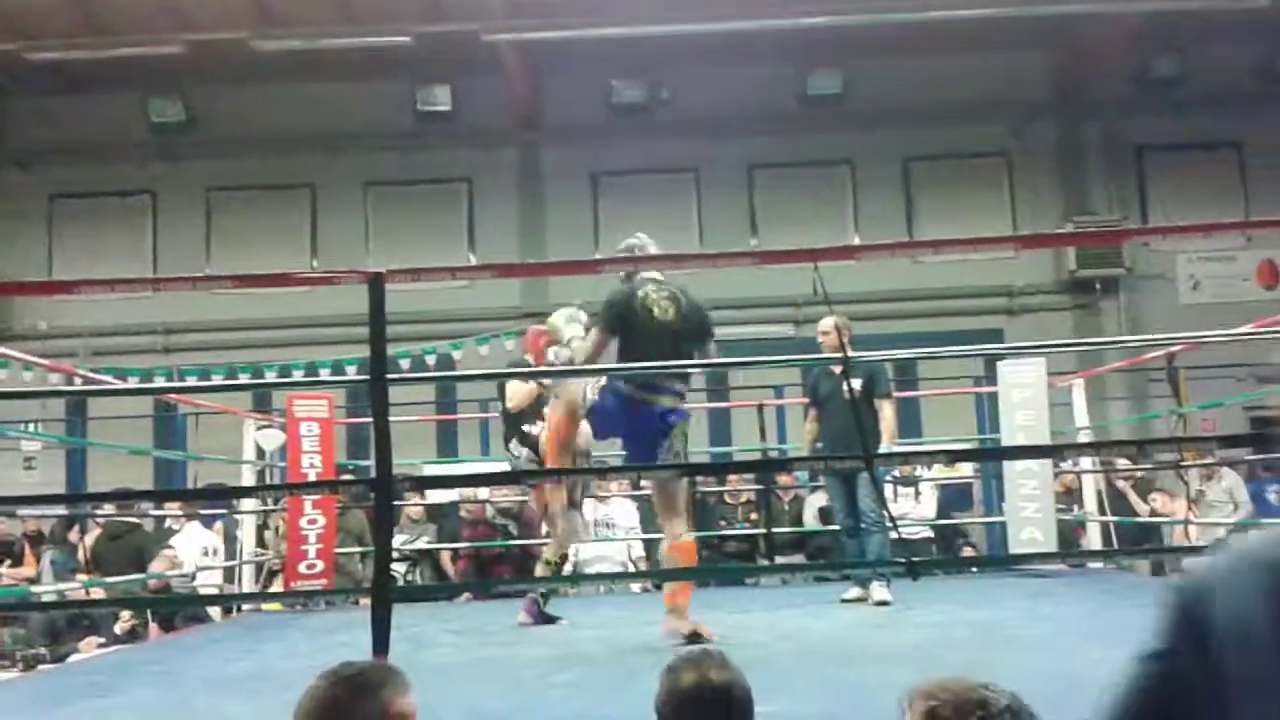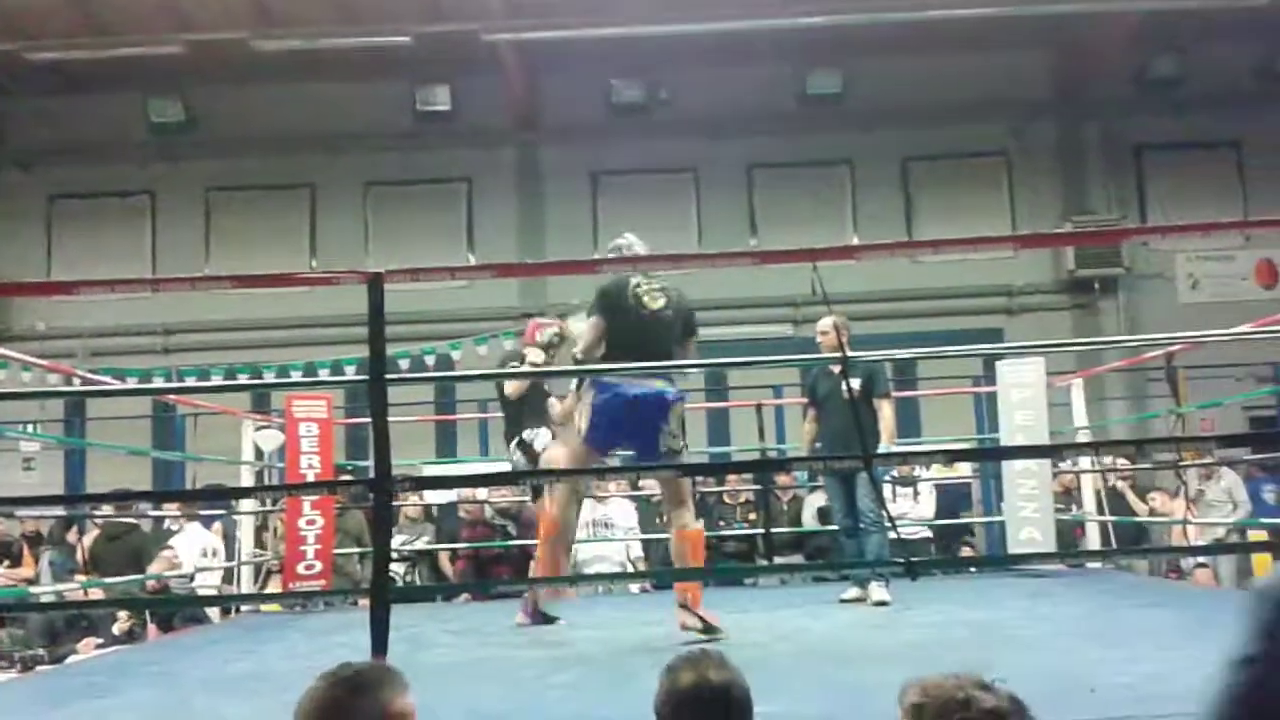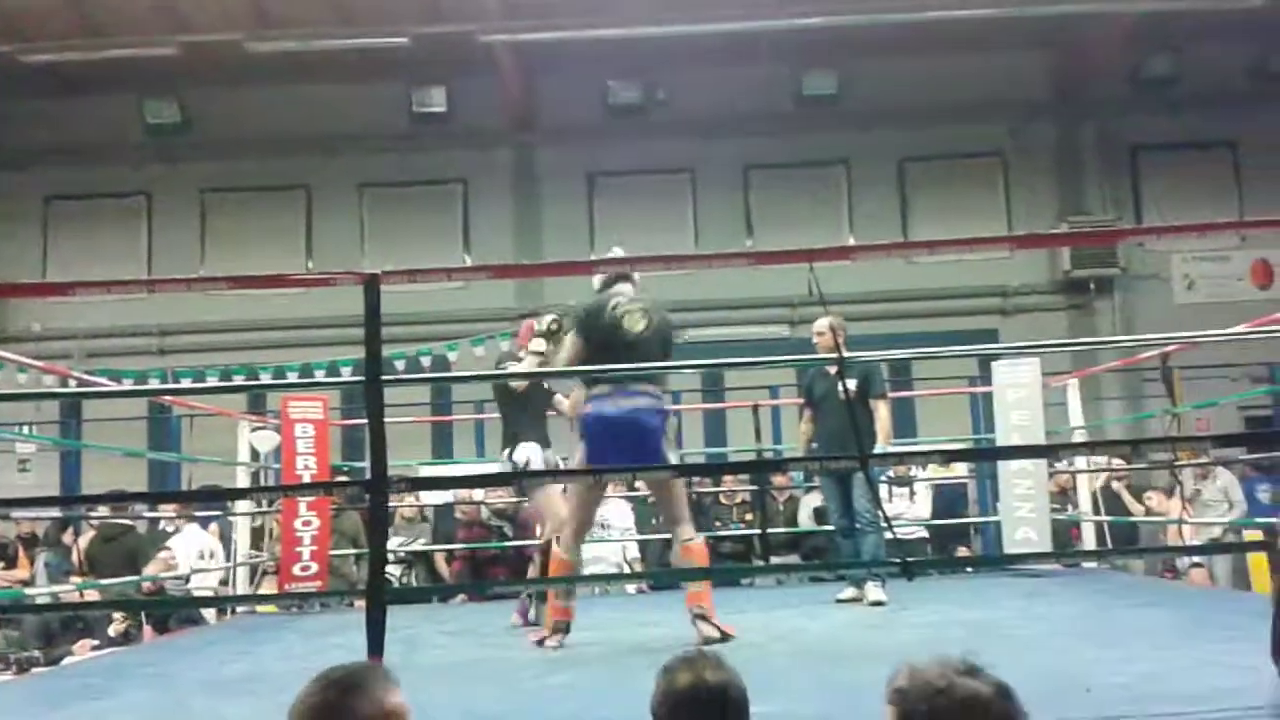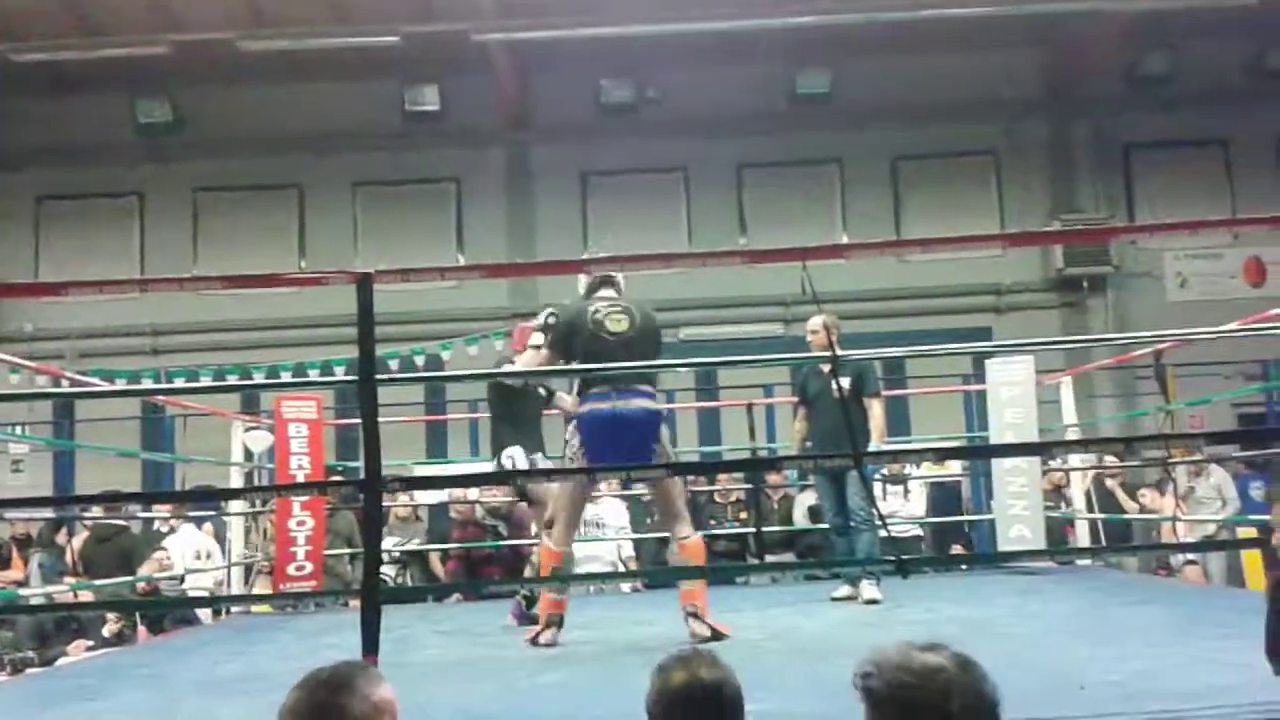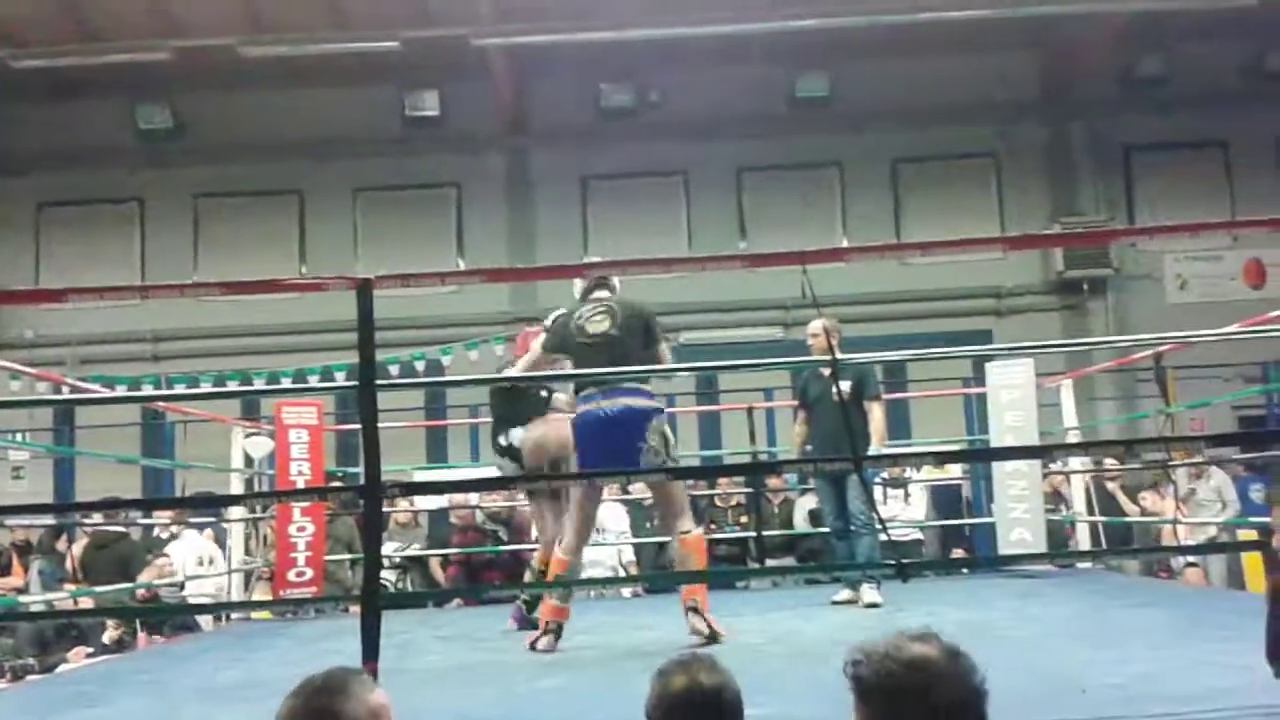
dt=0.1s
person 1, frame 1
left shoulder: (622, 298)
right shoulder: (693, 308)
left elbow: (588, 357)
right elbow: (708, 361)
left wrist: (568, 334)
left hip: (619, 401)
right hip: (666, 413)
left knee: (566, 396)
right knee: (674, 520)
right ankle: (678, 613)
person 1, frame 2
left shoulder: (609, 291)
right shoulder: (680, 301)
left elbow: (586, 350)
right elbow: (686, 357)
left hip: (613, 393)
right hip: (660, 400)
left knee: (566, 491)
right knee: (681, 508)
left ankle: (542, 596)
right ankle: (690, 606)
person 1, frame 3
left shoulder: (593, 310)
right shoulder: (662, 321)
left elbow: (564, 366)
left hip: (603, 418)
right hip: (647, 415)
left knee: (574, 528)
right knee: (681, 522)
left ankle: (556, 625)
right ankle: (703, 615)
person 1, frame 4
left shoulder: (570, 316)
right shoulder: (647, 318)
left elbow: (528, 373)
left wrist: (543, 337)
left hip: (596, 415)
right hip: (644, 414)
left knee: (561, 522)
right knee: (678, 520)
left ankle: (550, 620)
right ankle: (696, 613)
person 1, frame 5
left shoulder: (566, 323)
right shoulder: (639, 313)
left elbow: (520, 371)
right elbow: (664, 365)
left wrist: (544, 339)
left hip: (590, 416)
right hip: (638, 412)
left knee: (575, 531)
right knee: (680, 517)
left ankle: (550, 627)
right ankle: (695, 611)
person 2, frame 1
left shoulder: (870, 368)
right shoulder: (817, 377)
left elbow: (885, 410)
right elbow: (812, 420)
left wrist: (886, 447)
left hip: (865, 459)
left knee: (872, 519)
right knee: (847, 524)
left ankle: (878, 581)
right ankle: (860, 582)
person 2, frame 2
left shoulder: (869, 368)
right shoulder: (817, 377)
left elbow: (884, 410)
right elbow: (811, 420)
left wrist: (885, 447)
left knee: (871, 519)
right knee: (846, 524)
left ankle: (877, 581)
right ankle: (859, 581)
person 2, frame 3
left shoulder: (866, 369)
right shoulder: (813, 378)
left elbow: (880, 410)
right elbow: (807, 421)
left wrist: (881, 447)
left hip: (861, 459)
left knee: (867, 519)
right knee: (842, 524)
left ankle: (873, 581)
right ankle: (855, 582)
person 2, frame 4
left shoulder: (860, 367)
right shoulder: (807, 376)
left elbow: (874, 408)
right elbow: (801, 419)
left wrist: (875, 445)
left knee: (861, 517)
right knee: (837, 522)
left ankle: (868, 579)
right ankle: (850, 579)
person 2, frame 5
left shoulder: (860, 370)
right shoulder: (807, 380)
left elbow: (875, 412)
right elbow: (801, 422)
left wrist: (875, 449)
left hip: (855, 461)
left knee: (861, 521)
right knee: (837, 526)
left ankle: (869, 582)
right ankle: (851, 583)
person 3, frame 1
left shoulder: (537, 376)
right shoulder: (519, 370)
left elbow: (547, 418)
right elbow: (514, 403)
right wrist: (544, 379)
left hip: (541, 457)
right hip: (524, 446)
left knee: (564, 532)
right knee: (580, 437)
left ankle: (534, 605)
right ankle: (572, 508)
person 3, frame 2
left shoulder: (539, 378)
right shoulder: (514, 360)
left elbow: (558, 414)
right elbow: (512, 391)
right wrist: (537, 356)
left hip: (537, 441)
right hip: (526, 440)
person 3, frame 3
left shoulder: (543, 379)
right shoulder: (509, 360)
left elbow: (571, 408)
right elbow: (519, 382)
right wrist: (537, 348)
left hip: (541, 449)
right hip: (523, 447)
left knee: (557, 524)
right knee: (559, 520)
left ankle: (529, 602)
person 3, frame 4
left shoulder: (539, 386)
right shoulder: (504, 365)
left elbow: (572, 406)
right wrist: (537, 342)
left hip: (535, 459)
right hip: (513, 452)
person 3, frame 5
left shoulder: (540, 388)
right shoulder: (506, 376)
left elbow: (569, 405)
left hip: (539, 463)
right hip: (511, 451)
left knee: (553, 536)
right knee: (558, 432)
left ankle: (524, 609)
